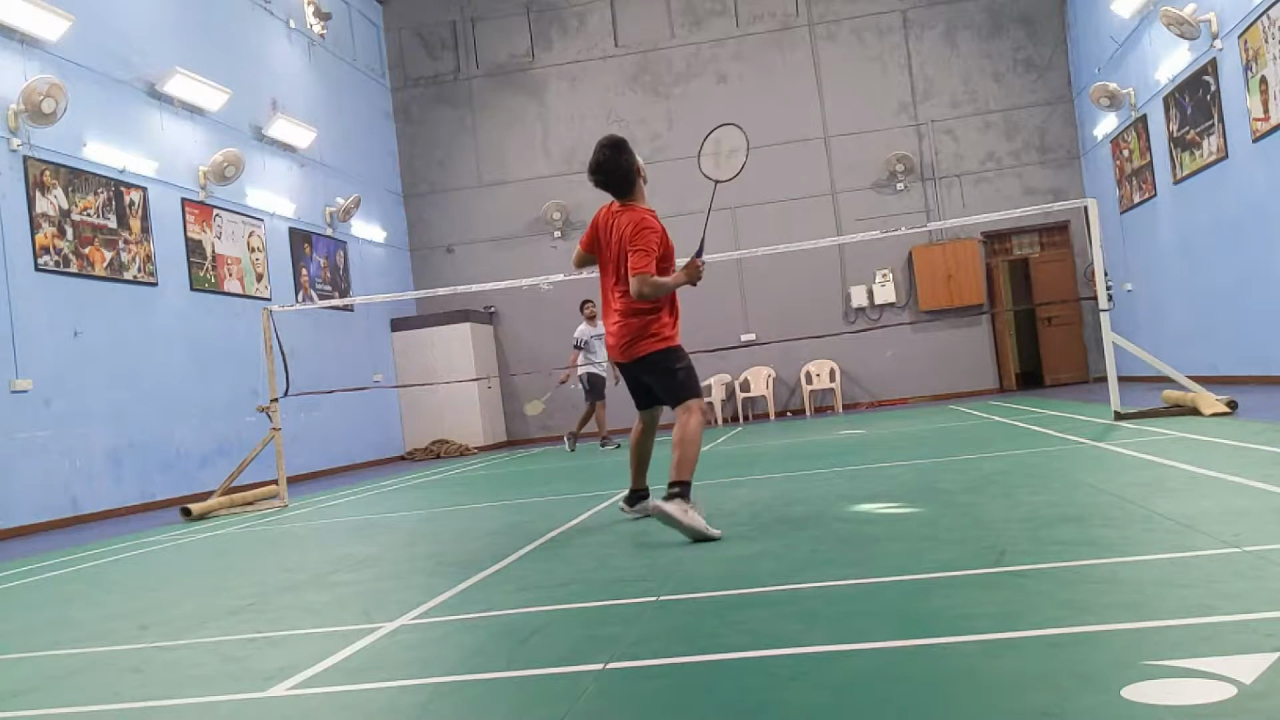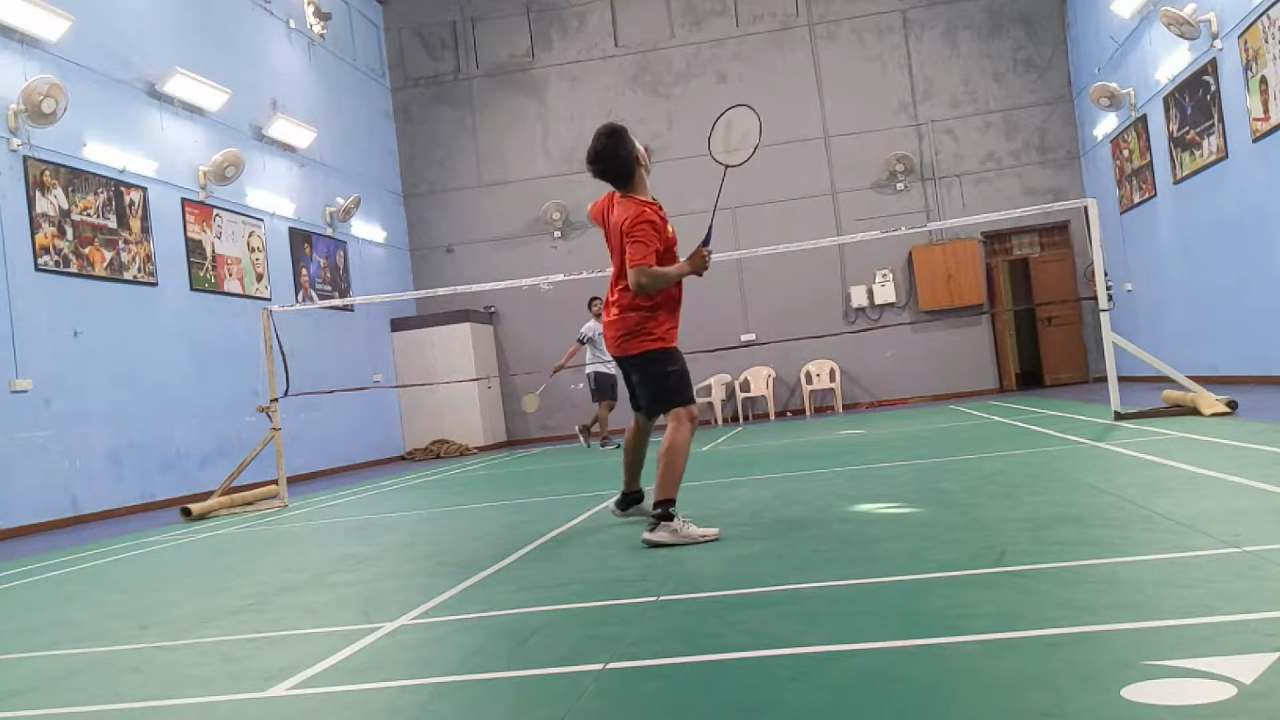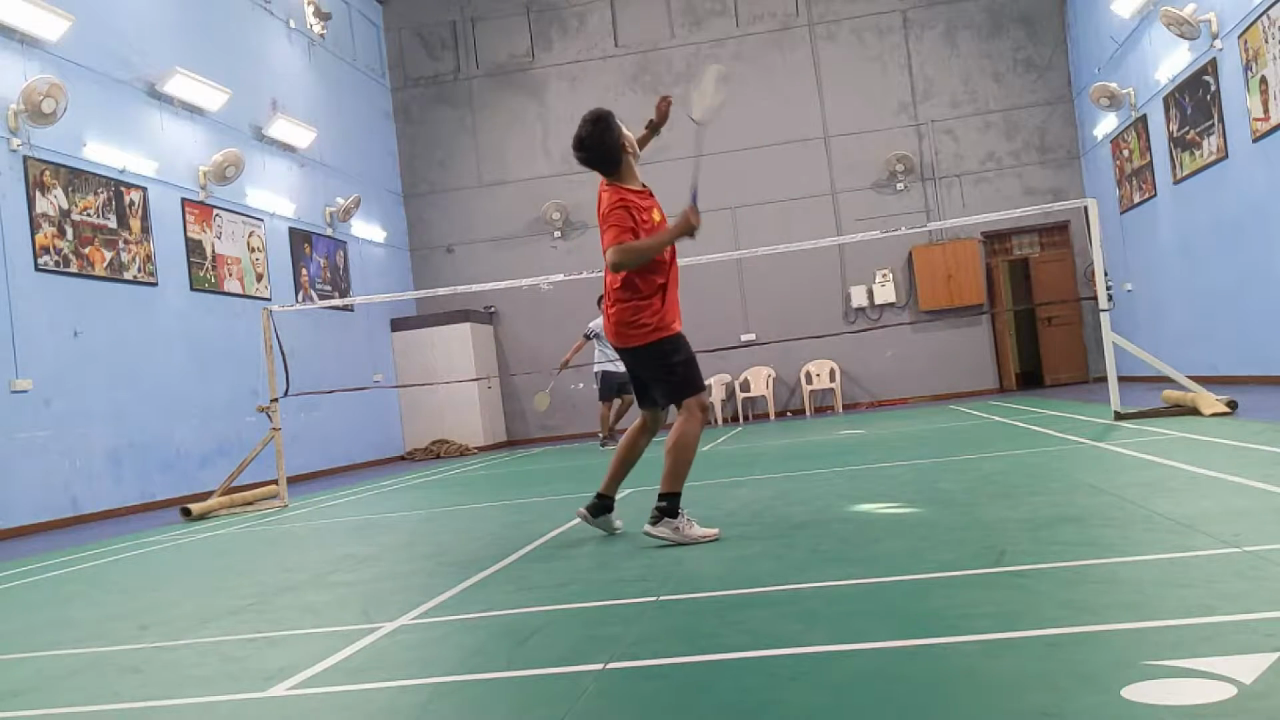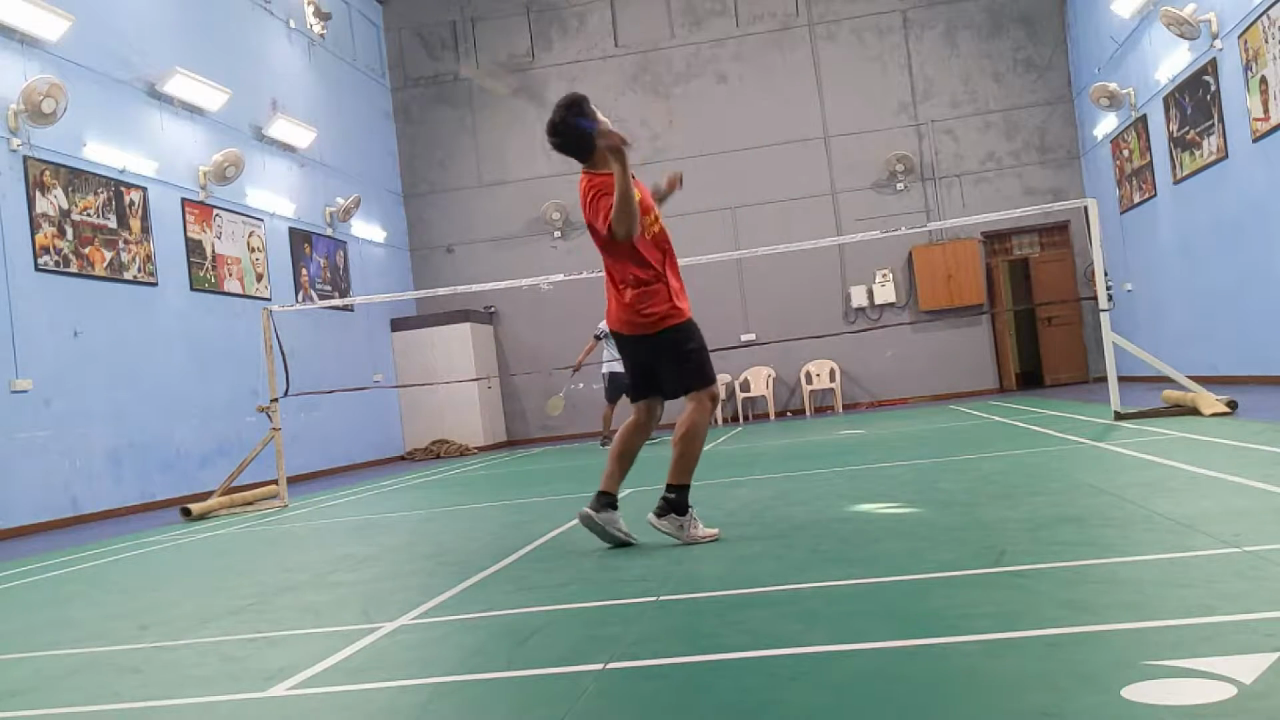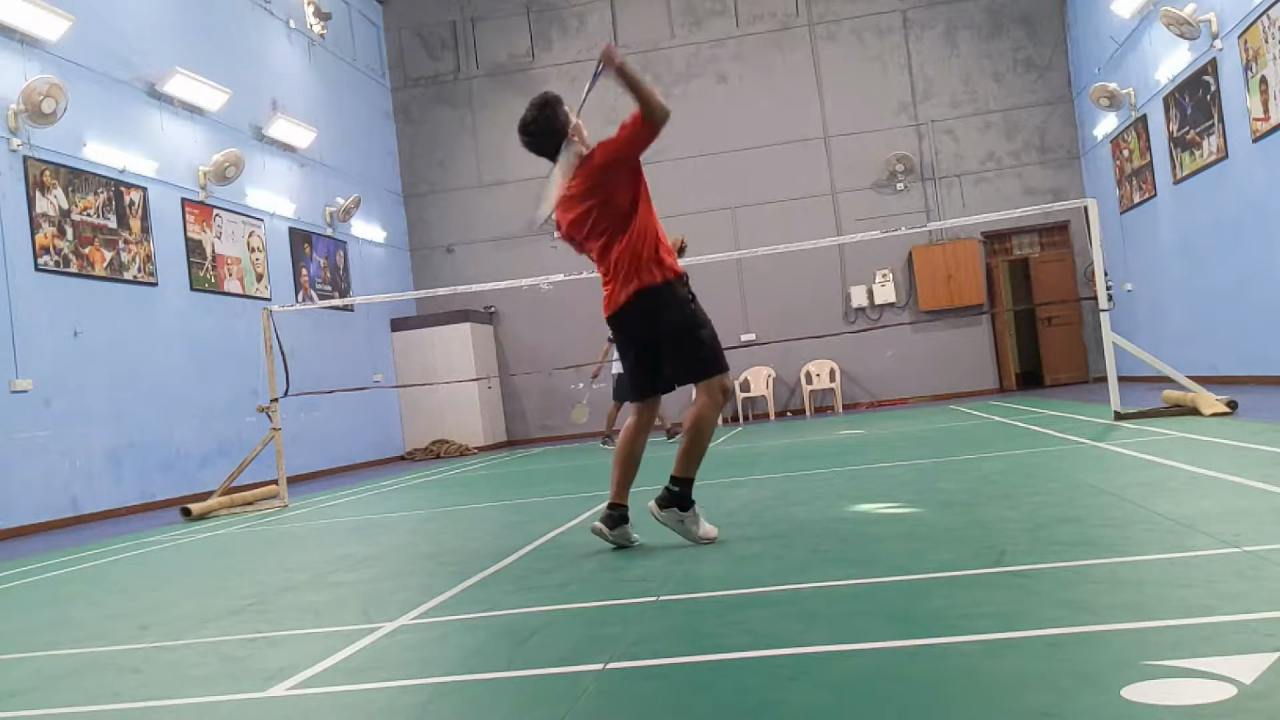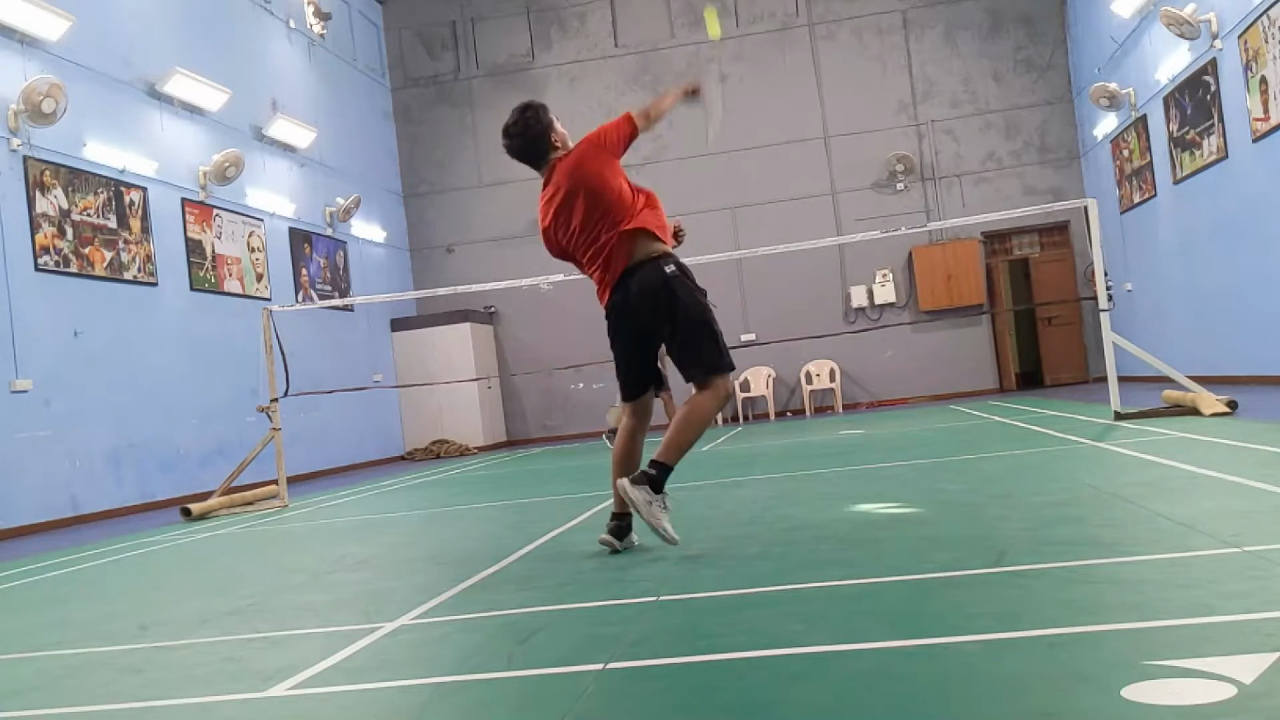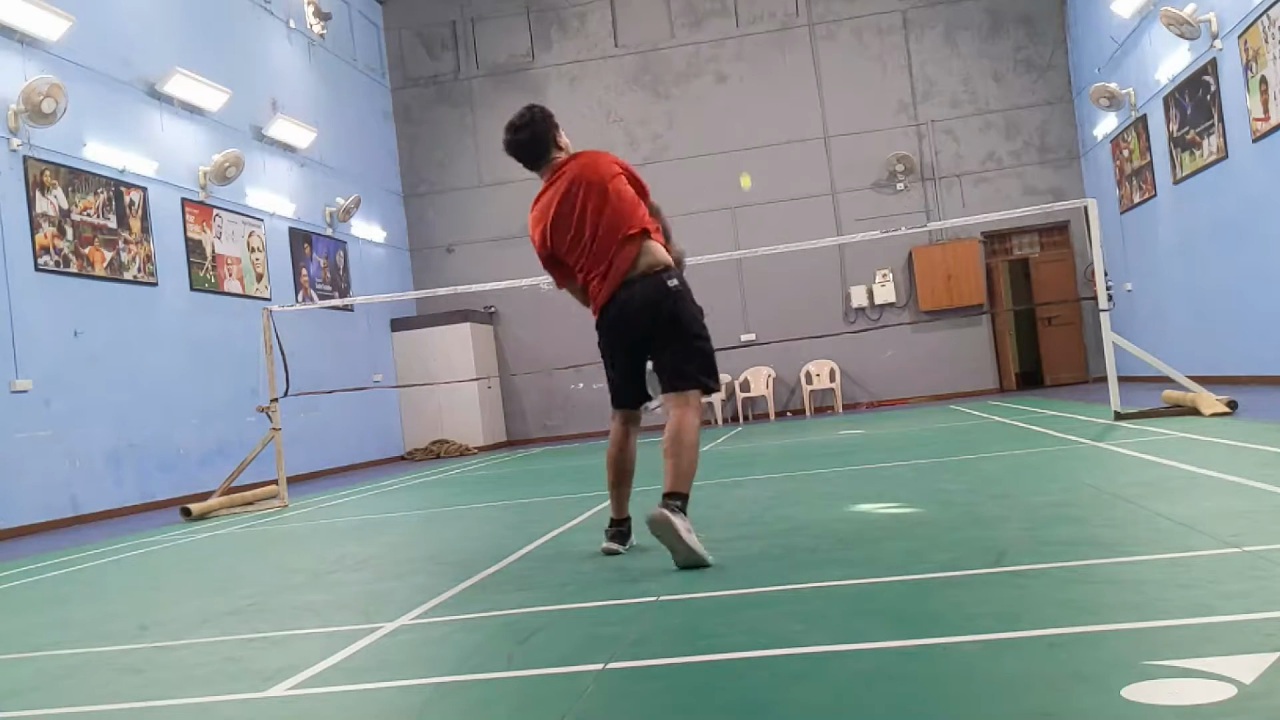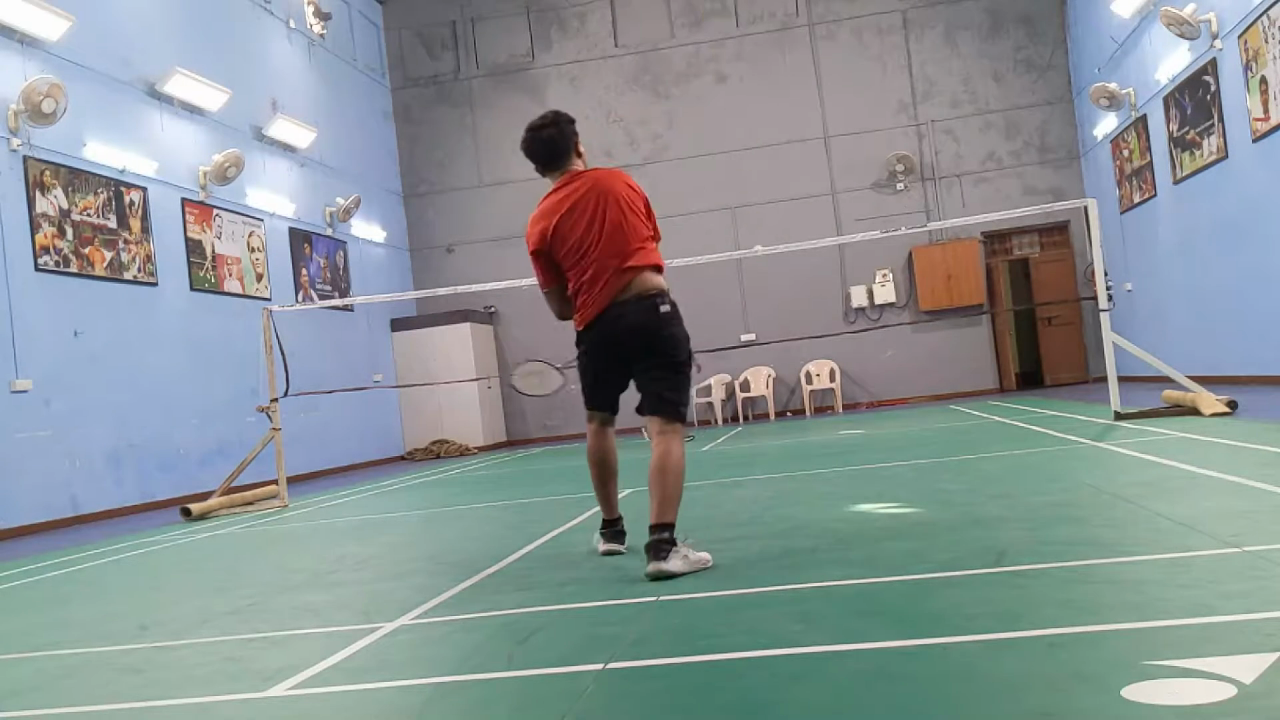
dt=0.1s
person 1, frame 1
left shoulder: (605, 216)
right shoulder: (645, 226)
left elbow: (580, 259)
right elbow: (642, 289)
right wrist: (683, 277)
left hip: (622, 341)
right hip: (651, 338)
left knee: (648, 414)
right knee: (691, 408)
left ankle: (637, 496)
right ankle: (676, 499)
person 1, frame 2
left shoulder: (612, 201)
right shoulder: (641, 217)
left elbow: (593, 214)
right elbow: (639, 279)
right wrist: (687, 268)
left hip: (628, 332)
right hip: (644, 335)
left knee: (646, 414)
right knee: (682, 415)
left ankle: (630, 495)
right ankle: (664, 518)
person 1, frame 3
left shoulder: (613, 187)
right shoulder: (622, 204)
right elbow: (618, 259)
left wrist: (654, 127)
right wrist: (673, 232)
left hip: (631, 324)
right hip: (648, 326)
left knee: (651, 415)
right knee: (694, 404)
left ankle: (602, 502)
right ankle: (667, 515)
person 1, frame 4
left shoulder: (592, 184)
right shoulder: (605, 180)
right elbow: (623, 231)
left wrist: (656, 195)
right wrist: (620, 163)
left hip: (628, 316)
right hip: (658, 310)
left knee: (645, 411)
right knee: (704, 396)
left ankle: (604, 503)
right ankle: (673, 506)
person 1, frame 5
left shoulder: (564, 209)
right shoulder: (603, 162)
right elbow: (659, 113)
right wrist: (622, 69)
left hip: (621, 302)
right hip: (659, 288)
left knee: (643, 411)
right knee: (715, 386)
left ankle: (616, 515)
right ankle: (676, 497)
person 1, frame 6
left shoulder: (548, 215)
right shoulder: (587, 153)
right elbow: (643, 118)
right wrist: (678, 93)
left hip: (619, 297)
right hip: (659, 274)
left knee: (634, 409)
right knee: (715, 386)
left ankle: (620, 522)
right ankle: (650, 480)
person 1, frame 7
left shoulder: (539, 222)
right shoulder: (598, 164)
left elbow: (579, 292)
right elbow: (653, 214)
right wrist: (670, 249)
left hip: (612, 308)
right hip: (658, 287)
left knee: (624, 418)
right knee: (684, 405)
left ankle: (618, 527)
right ankle: (673, 508)
person 1, frame 8
left shoulder: (540, 222)
right shoulder: (619, 183)
left elbow: (558, 305)
right elbow: (652, 244)
left hip: (596, 324)
right hip: (651, 306)
left knee: (599, 423)
right knee: (667, 430)
left ankle: (612, 528)
right ankle: (663, 544)
